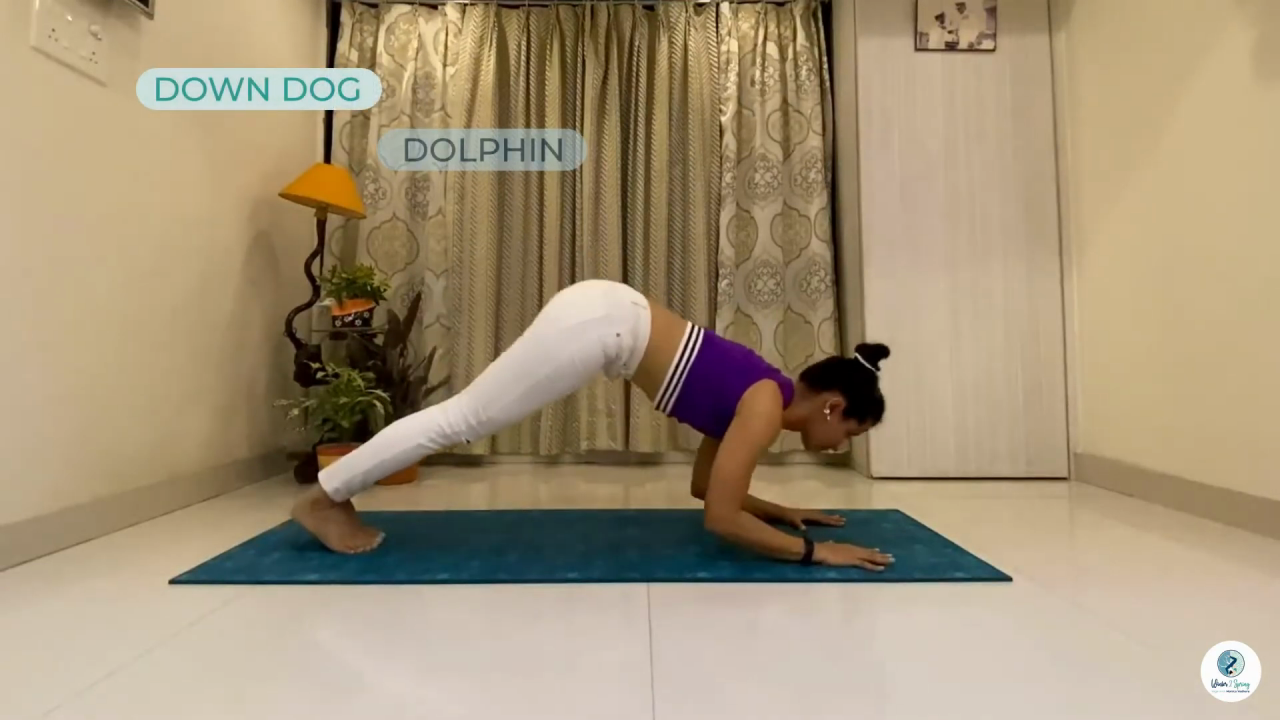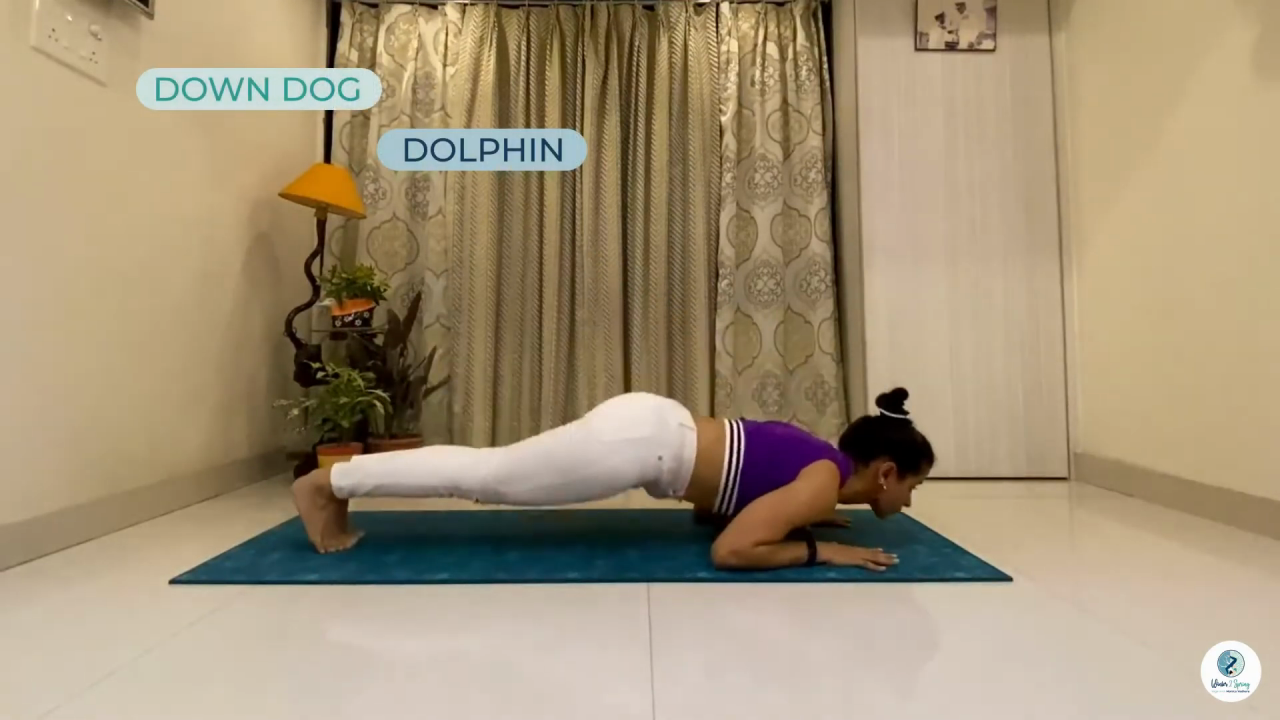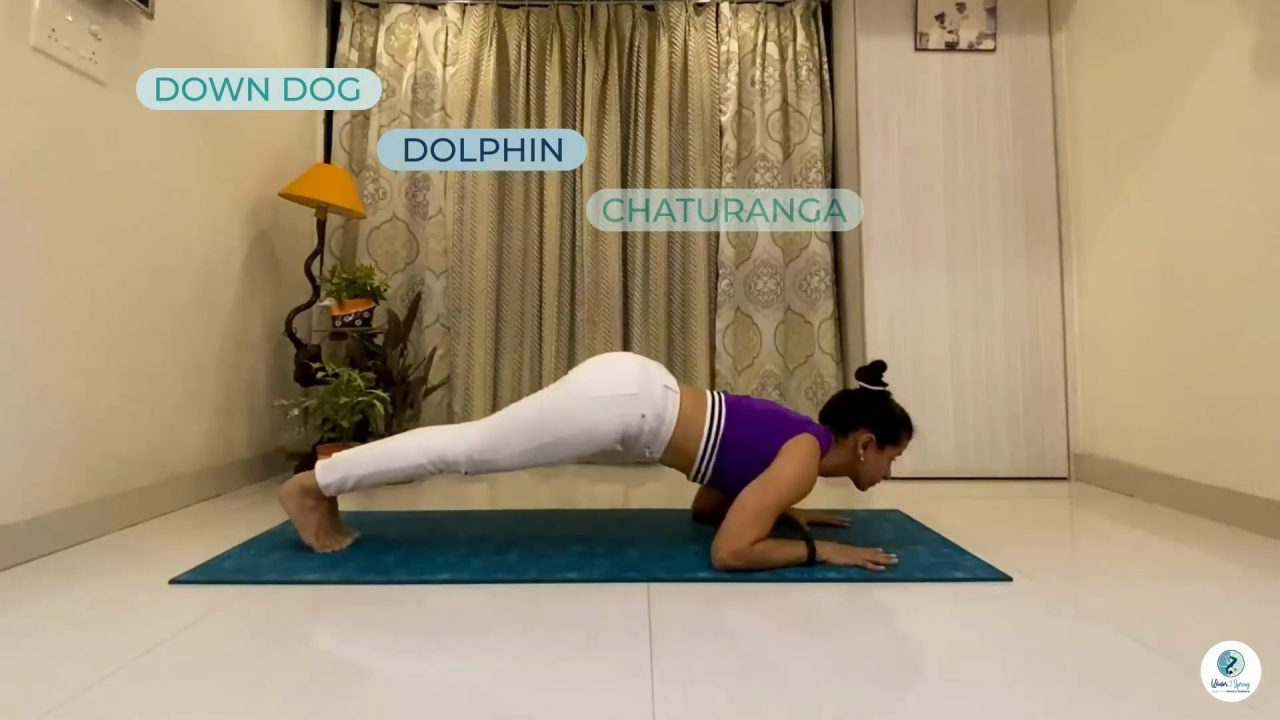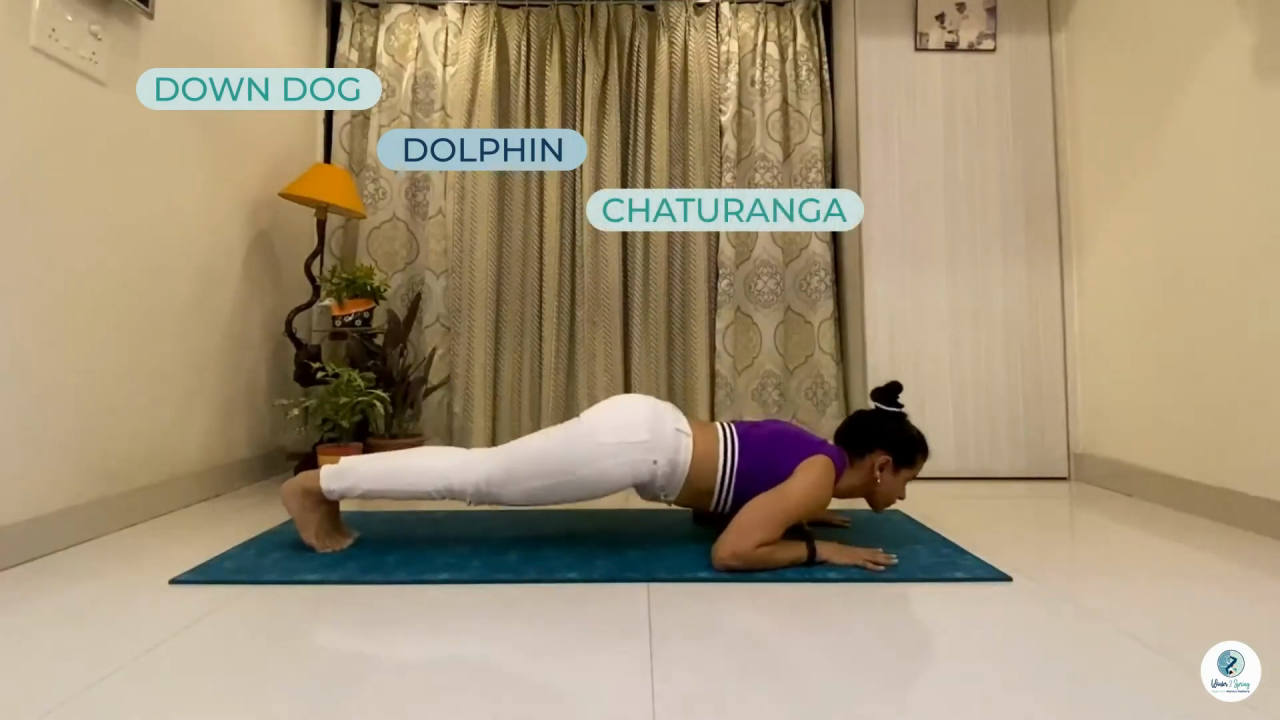
dt=0.5s
person 1, frame 1
left shoulder: (755, 397)
right shoulder: (769, 404)
left elbow: (707, 488)
right elbow: (722, 517)
left wrist: (781, 511)
right wrist: (813, 549)
left hip: (608, 312)
right hip: (599, 320)
left knee: (467, 416)
right knee: (467, 417)
left ankle: (336, 495)
right ankle: (324, 496)
person 1, frame 2
left shoulder: (813, 458)
right shoulder: (825, 485)
left elbow: (714, 512)
right elbow: (729, 550)
left wrist: (796, 523)
right wrist: (817, 548)
left hip: (649, 422)
right hip: (644, 441)
left knee: (486, 472)
right knee: (484, 477)
left ankle: (339, 482)
right ankle: (329, 483)
person 1, frame 3
left shoulder: (796, 437)
right shoulder: (807, 457)
left elbow: (709, 505)
right elbow: (731, 552)
left wrist: (786, 511)
right wrist: (818, 551)
left hip: (630, 384)
right hip: (624, 397)
left knee: (469, 447)
right knee: (468, 451)
left ankle: (327, 484)
right ankle: (314, 485)
person 1, frame 4
left shoulder: (807, 453)
right shoulder: (821, 477)
left elbow: (733, 508)
right elbow: (731, 552)
left wrist: (797, 516)
right wrist: (818, 548)
left hip: (644, 423)
right hip: (638, 444)
left knee: (476, 470)
right knee: (474, 478)
left ankle: (330, 482)
right ankle: (318, 484)
